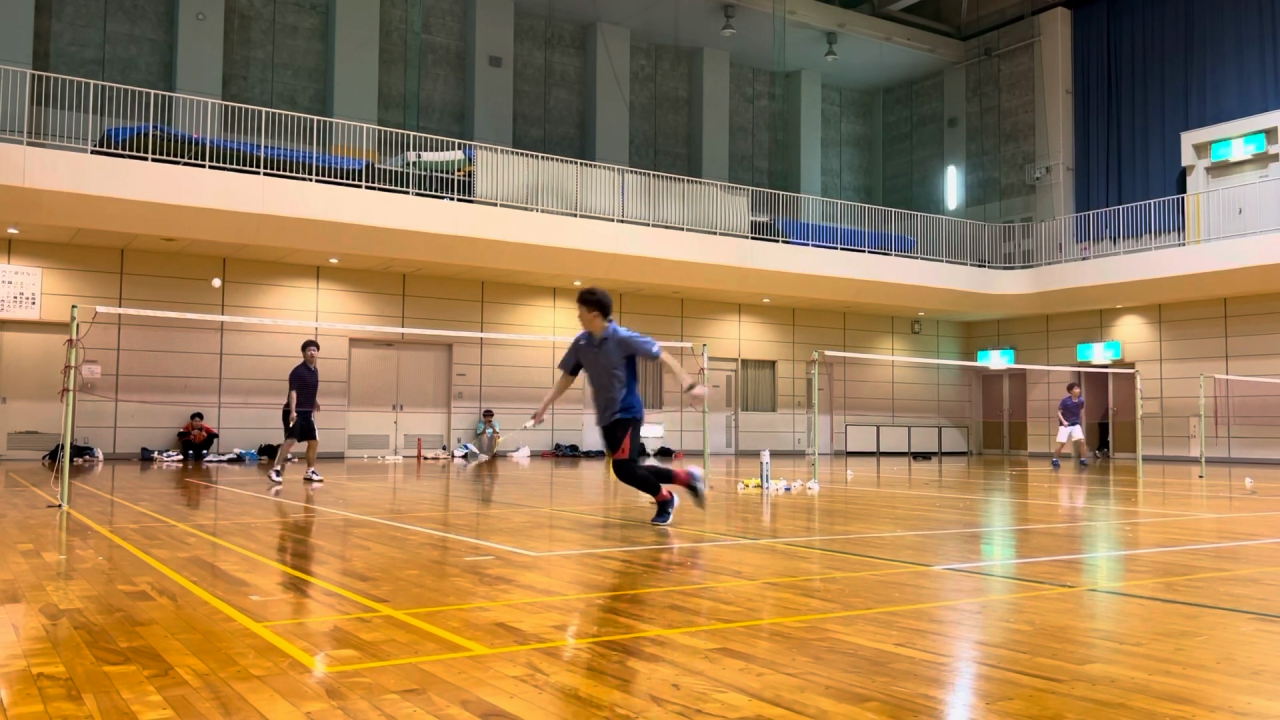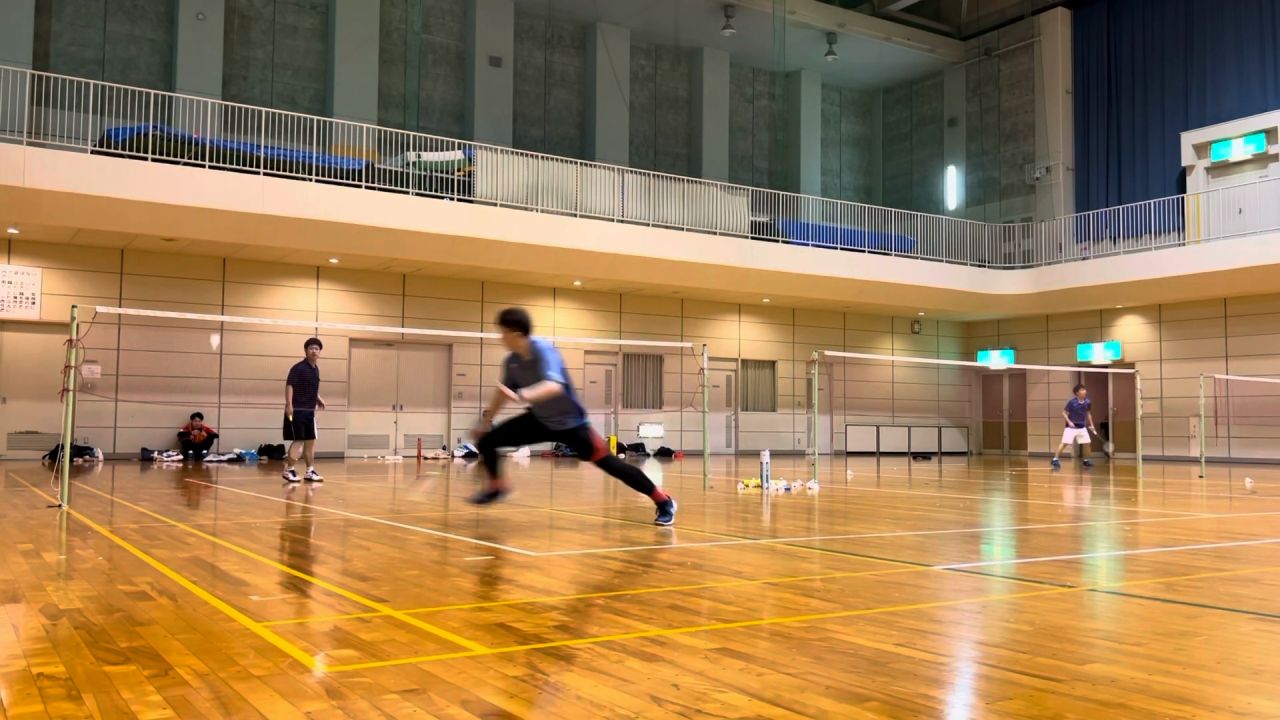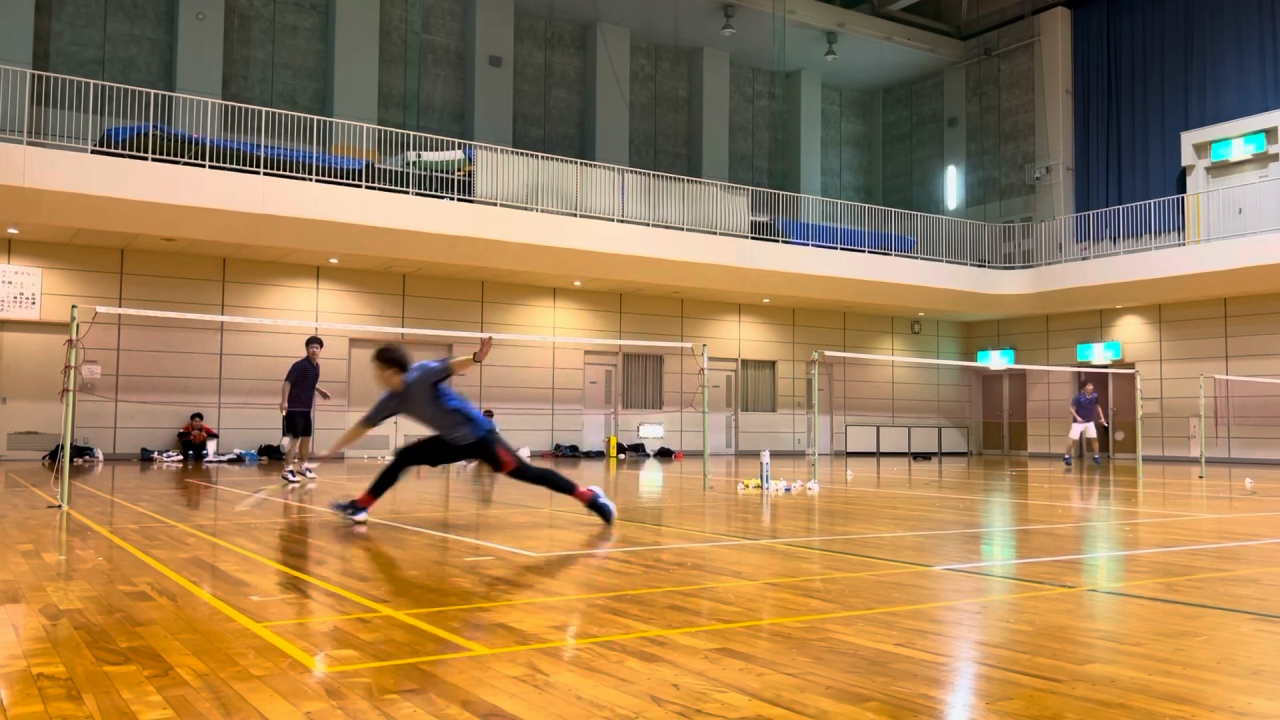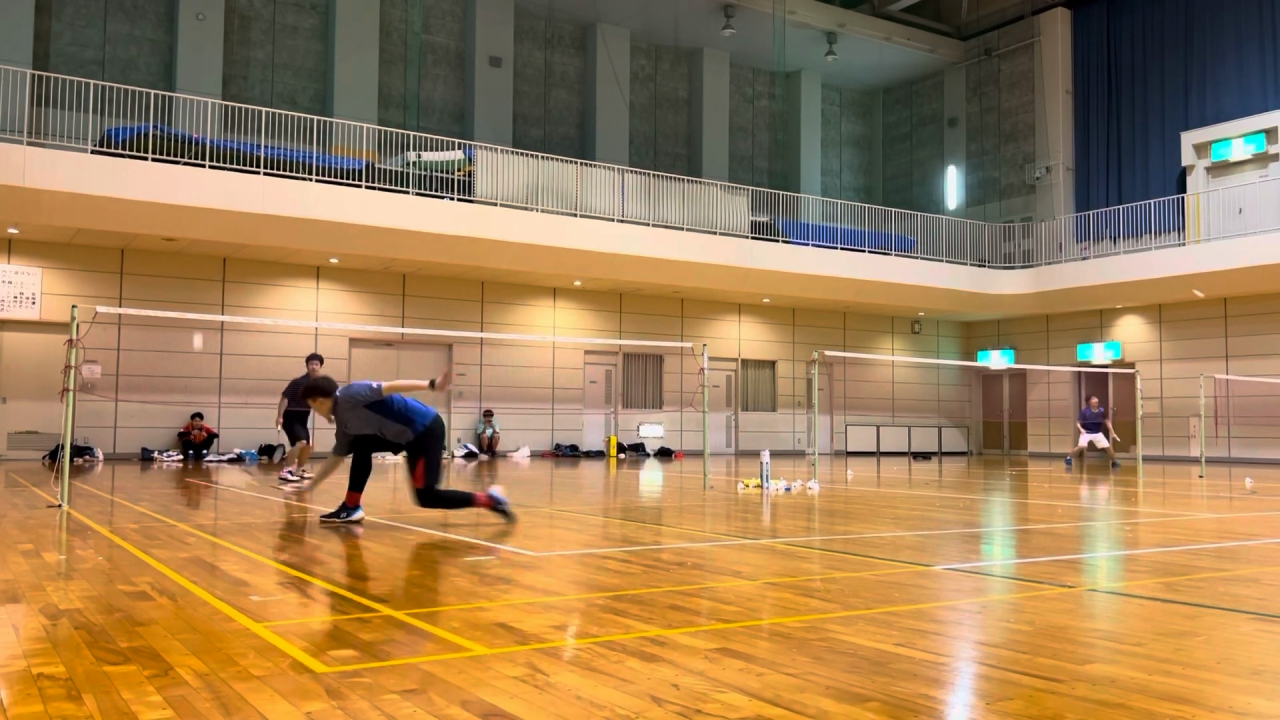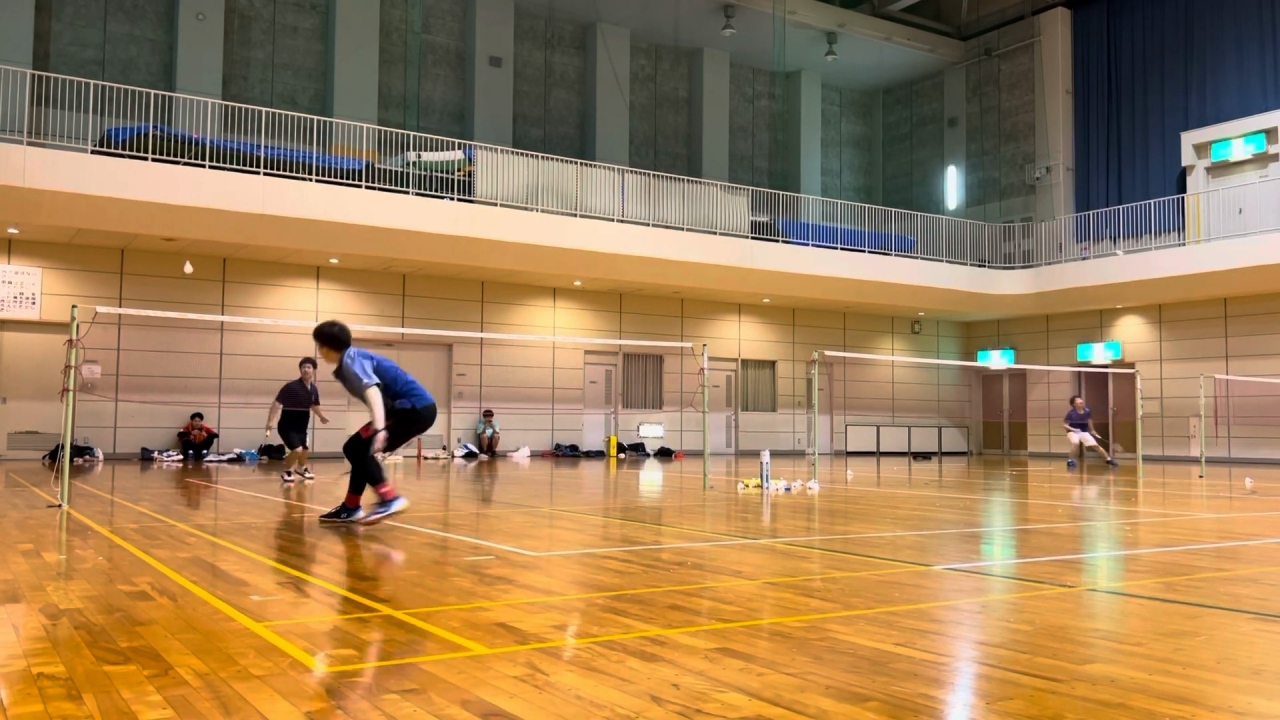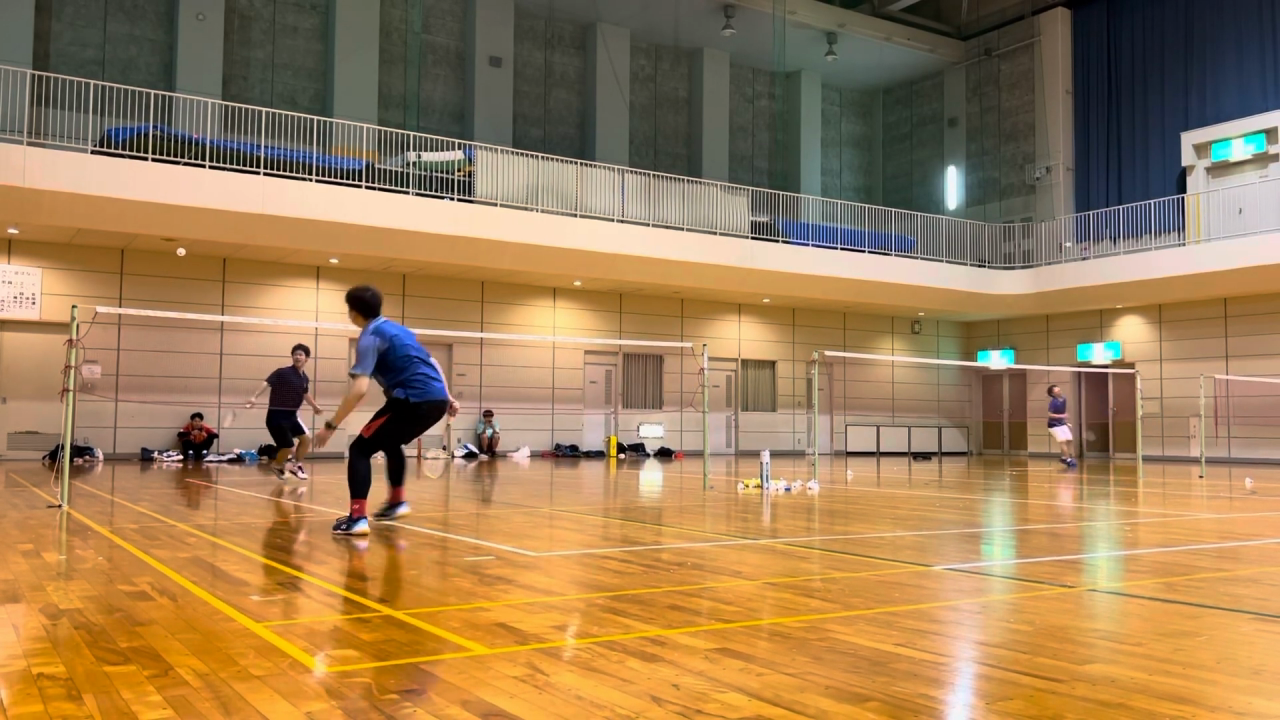
dt=0.2s
person 1, frame 1
left shoulder: (624, 338)
right shoulder: (581, 343)
left elbow: (662, 356)
right elbow: (566, 377)
left wrist: (688, 384)
right wrist: (544, 406)
left hip: (626, 414)
right hip: (606, 417)
left knee: (624, 470)
right knee: (627, 469)
left ankle: (664, 499)
right ankle: (687, 477)
person 1, frame 2
left shoulder: (543, 351)
right shoulder: (513, 362)
left elbow: (555, 387)
right elbow: (503, 394)
left wrist: (522, 396)
right wrist: (486, 419)
left hip: (572, 422)
right hip: (540, 420)
left knee: (610, 464)
right knee: (488, 440)
left ankle: (663, 501)
right ankle: (496, 487)
person 1, frame 3
left shoulder: (420, 376)
right shoulder: (391, 398)
left elbow: (454, 365)
right elbow: (364, 425)
left wrist: (475, 358)
right wrist: (334, 449)
left hip: (478, 436)
right hip: (454, 441)
left knee: (524, 472)
right knee: (403, 458)
left ankle: (590, 496)
right ankle: (360, 506)
person 1, frame 4
left shoulder: (345, 401)
right shoulder: (343, 423)
left elbow: (390, 386)
right elbow: (337, 458)
left wrist: (431, 385)
right wrist: (311, 483)
left hip: (425, 429)
right hip: (411, 436)
left knee: (427, 497)
right knee: (362, 447)
left ankle: (489, 500)
right ankle: (350, 507)
person 1, frame 5
left shoulder: (353, 363)
right shoulder: (356, 358)
left elbow: (373, 390)
left wrist: (380, 429)
left hip: (414, 409)
right hip: (421, 409)
left knee: (354, 448)
right knee: (363, 448)
left ankle: (390, 498)
right ankle: (351, 506)
person 1, frame 6
left shoulder: (370, 337)
right shoulder: (398, 330)
left elbow: (359, 387)
right elbow: (432, 364)
left wrist: (331, 424)
right wrist: (448, 397)
left hip: (412, 401)
right hip: (437, 400)
left knee: (360, 450)
right knee: (391, 443)
left ankle: (357, 518)
right ankle: (396, 501)
